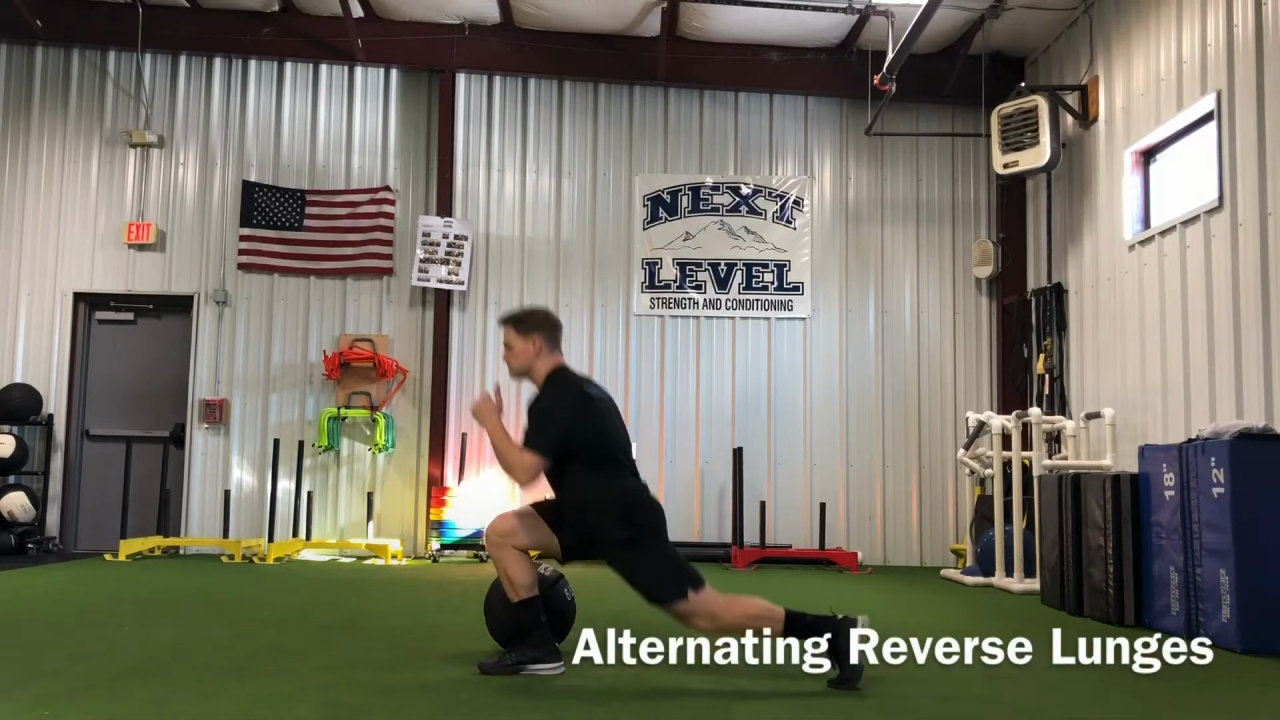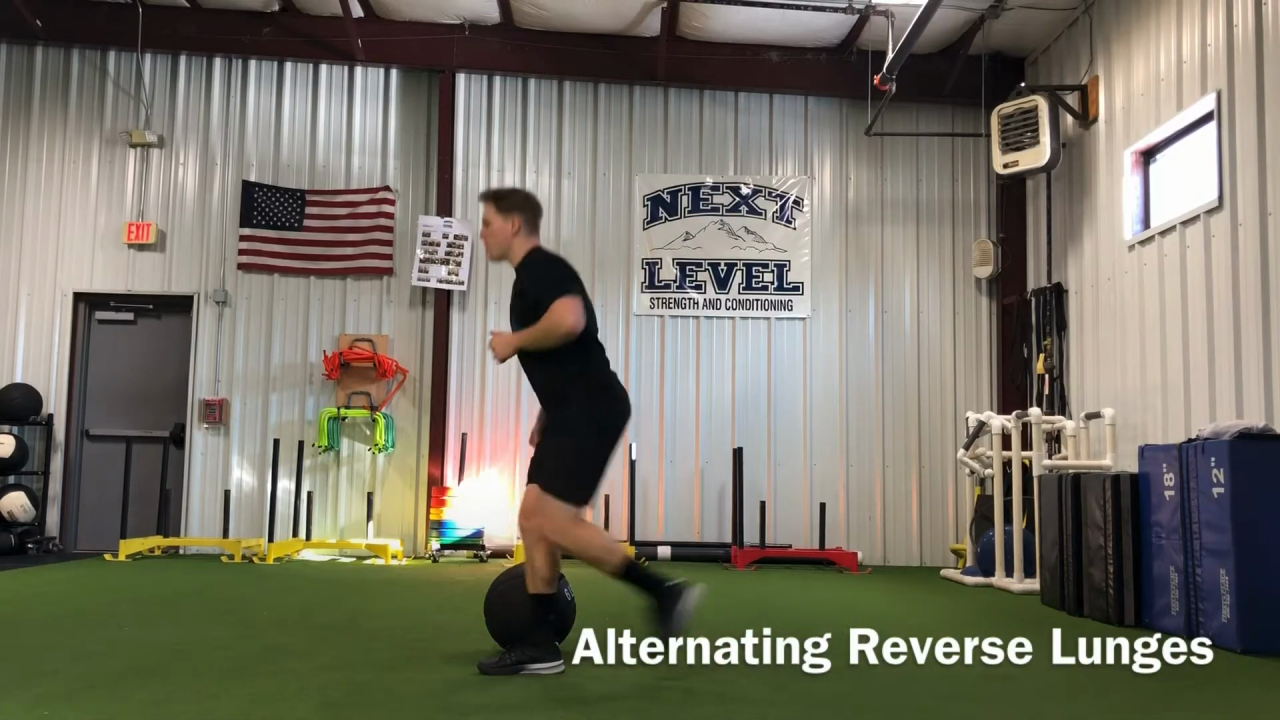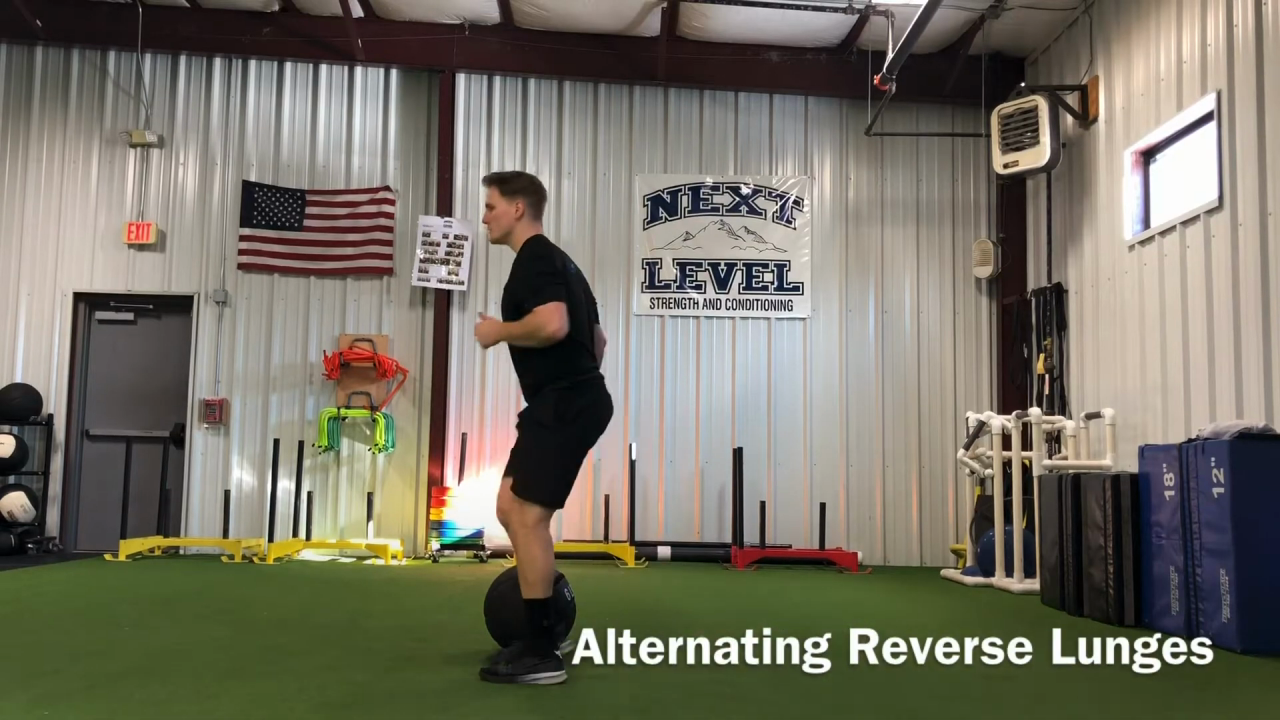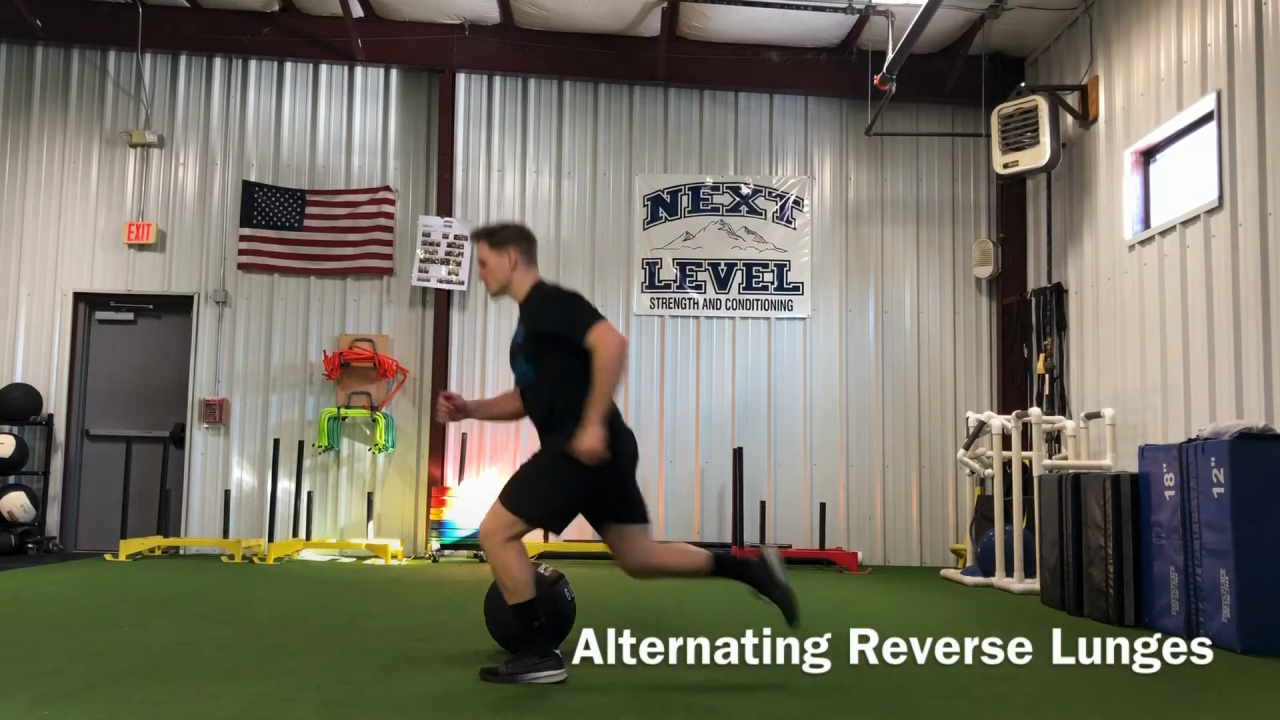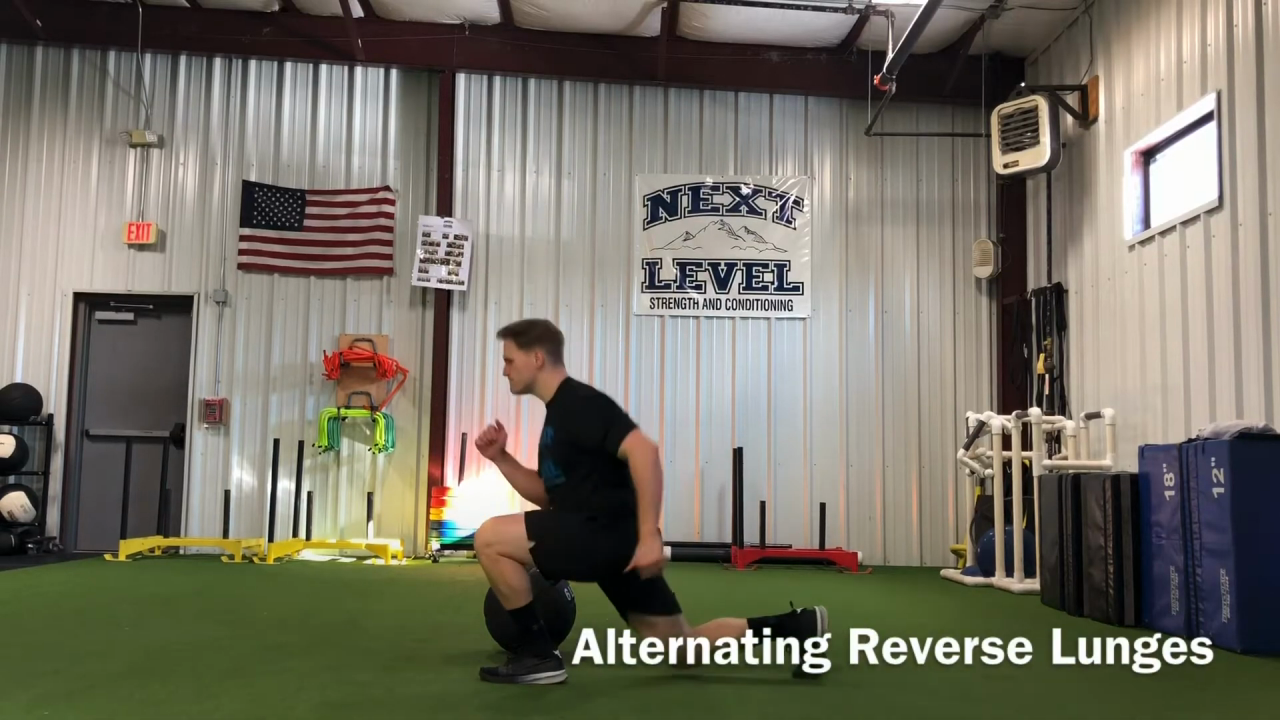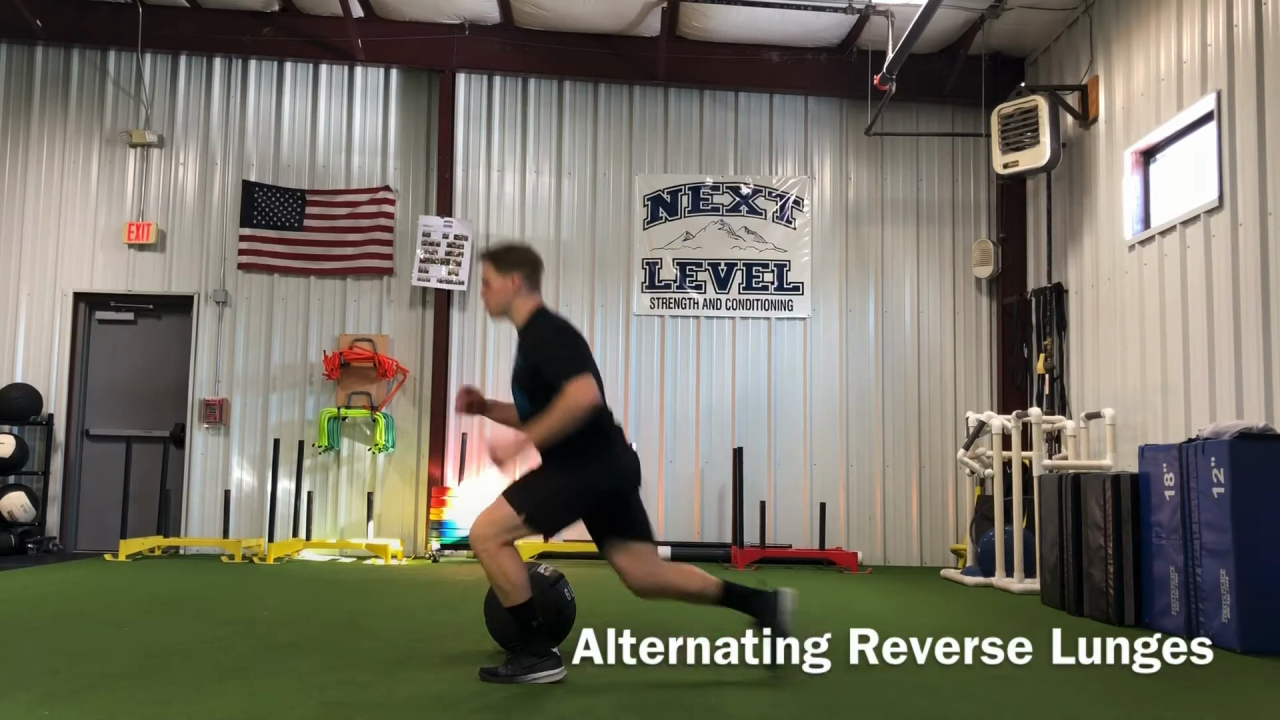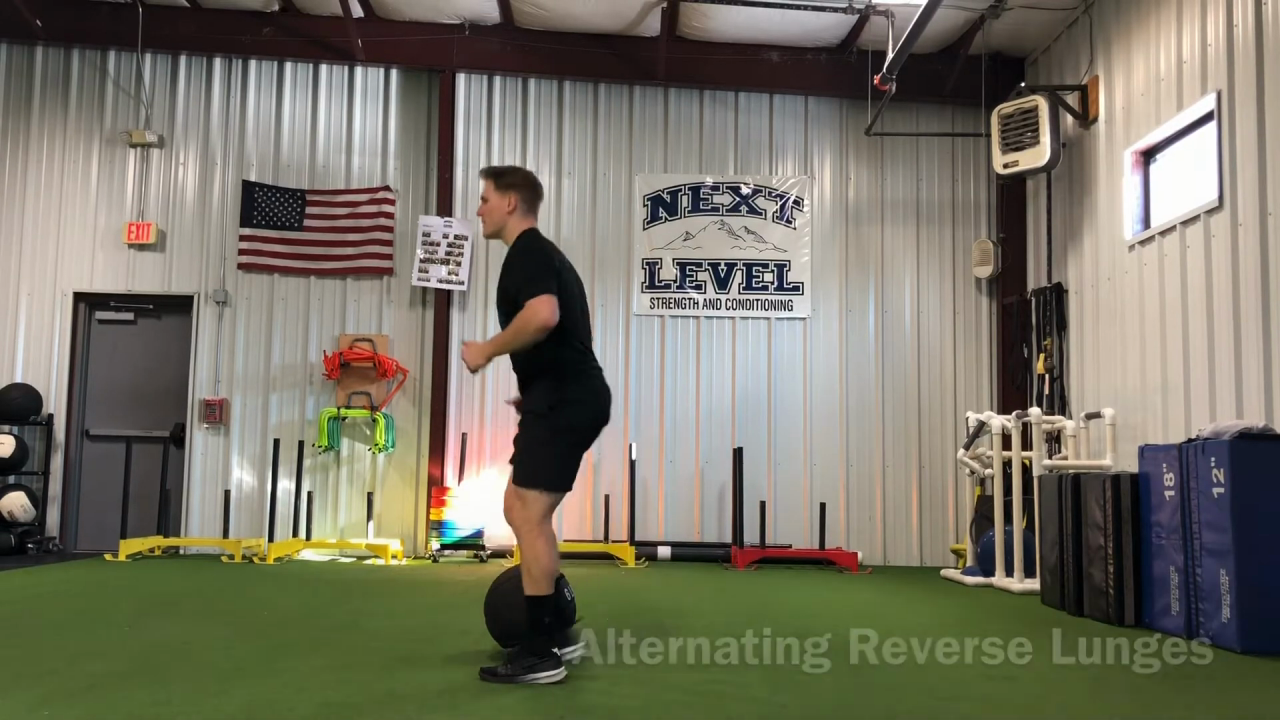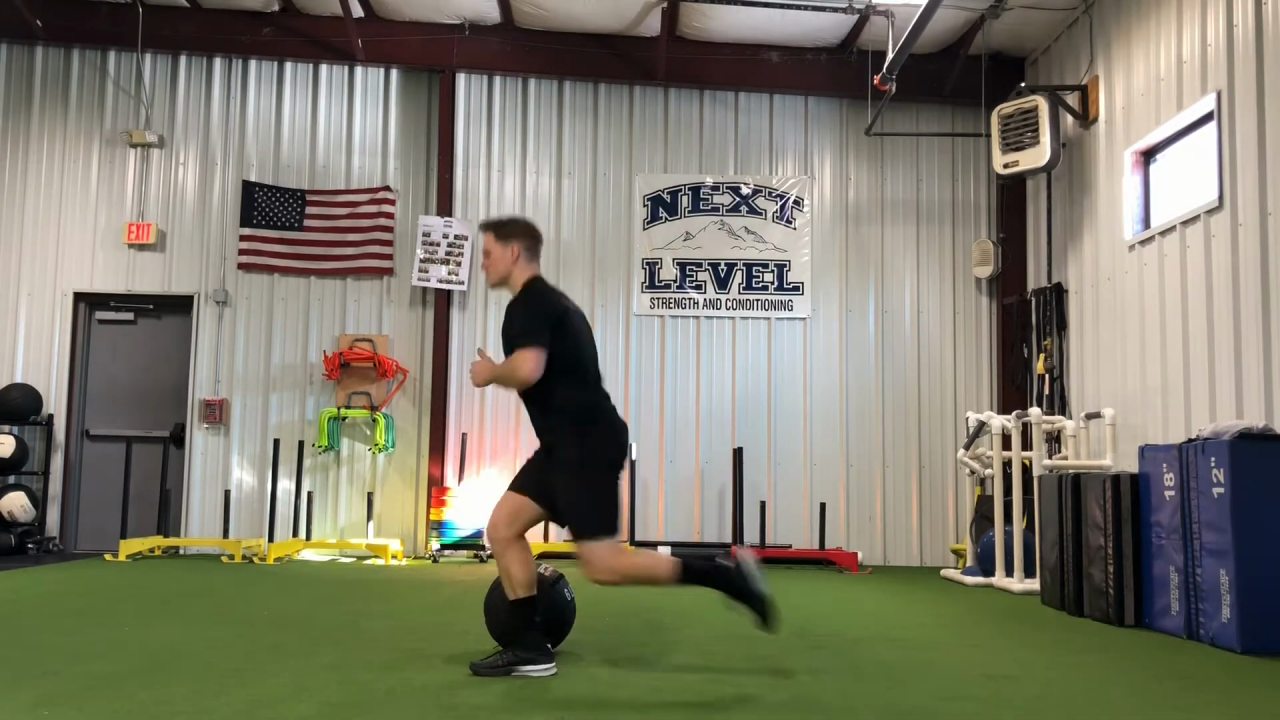
dt=0.3s
person 1, frame 1
left shoulder: (555, 397)
right shoulder: (576, 390)
left elbow: (525, 472)
left wrist: (492, 426)
left hip: (626, 526)
right hip: (597, 515)
left knee: (706, 613)
right knee: (502, 534)
left ankle: (832, 633)
right ankle: (537, 646)
person 1, frame 2
left shoulder: (544, 268)
right shoulder: (535, 274)
left elbow: (571, 320)
left wrist: (513, 342)
right wrist: (545, 415)
left hip: (590, 408)
right hip: (569, 410)
left knee: (555, 523)
right knee: (532, 520)
left ankle: (663, 593)
right ankle: (542, 644)
person 1, frame 3
left shoulder: (535, 262)
right shoulder: (552, 263)
left elbow: (552, 327)
right elbow: (596, 337)
left wrist: (497, 332)
left hip: (565, 409)
right hip: (566, 407)
left knee: (523, 517)
right knee: (513, 511)
left ankle: (543, 652)
right ankle: (540, 636)
person 1, frame 4
left shoulder: (550, 303)
right shoulder: (531, 317)
left elbow: (611, 343)
right elbow: (528, 397)
left wrist: (592, 424)
right wrist: (470, 409)
left hip: (582, 448)
right hip: (600, 452)
left knee: (495, 533)
right knee: (641, 556)
left ankle: (538, 652)
right ankle: (759, 572)
person 1, frame 5
left shoulder: (580, 404)
right shoulder: (558, 414)
left elbow: (644, 451)
right elbow: (544, 492)
left wrist: (649, 534)
right wrist: (501, 458)
left hip: (606, 532)
right hip: (605, 533)
left knee: (490, 540)
right knee: (681, 642)
left ankle: (538, 653)
right ankle: (800, 627)
person 1, frame 6
left shoulder: (546, 335)
right shoulder: (537, 336)
left elbow: (584, 396)
right elbow: (540, 414)
left wrist: (521, 442)
right wrist: (484, 407)
left hip: (590, 462)
right hip: (603, 465)
left knee: (488, 533)
right knee: (647, 574)
left ankle: (537, 653)
right ankle: (762, 603)
person 1, frame 7
left shoulder: (528, 252)
right shoulder: (539, 257)
left elbow: (543, 315)
right elbow: (554, 339)
left wrist: (488, 349)
right wrist: (531, 386)
left hip: (564, 404)
right hip: (567, 400)
left knee: (530, 517)
right knee: (525, 515)
left ankle: (542, 651)
right ankle: (552, 634)
person 1, frame 8
left shoulder: (528, 305)
right shoulder: (550, 303)
left elbow: (529, 371)
left wrist: (489, 373)
left hip: (582, 444)
right hip: (567, 443)
left knee: (602, 562)
right knee: (501, 528)
left ankle: (729, 574)
right ankle: (529, 646)
